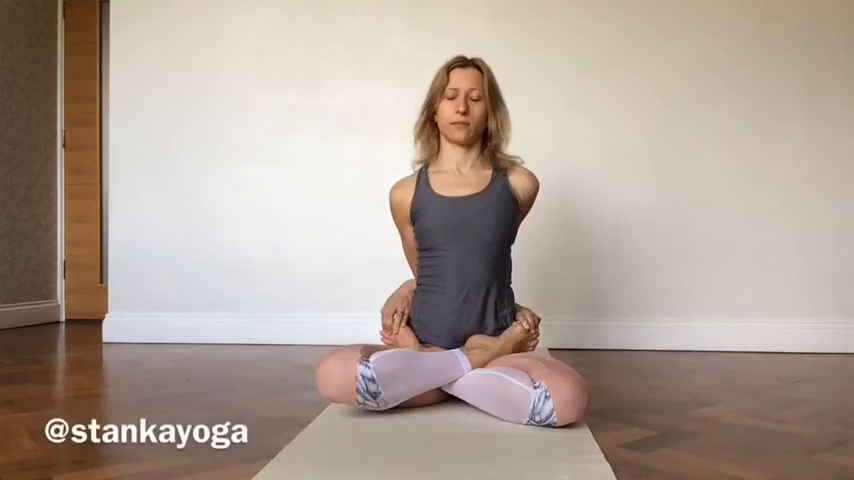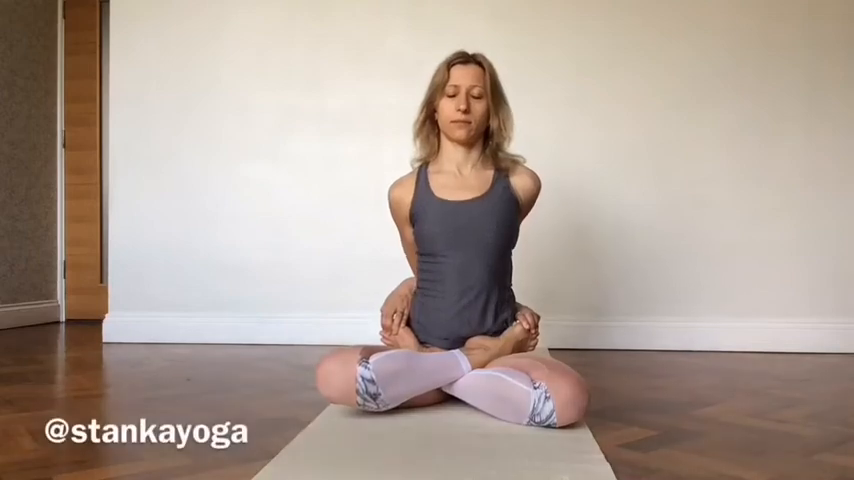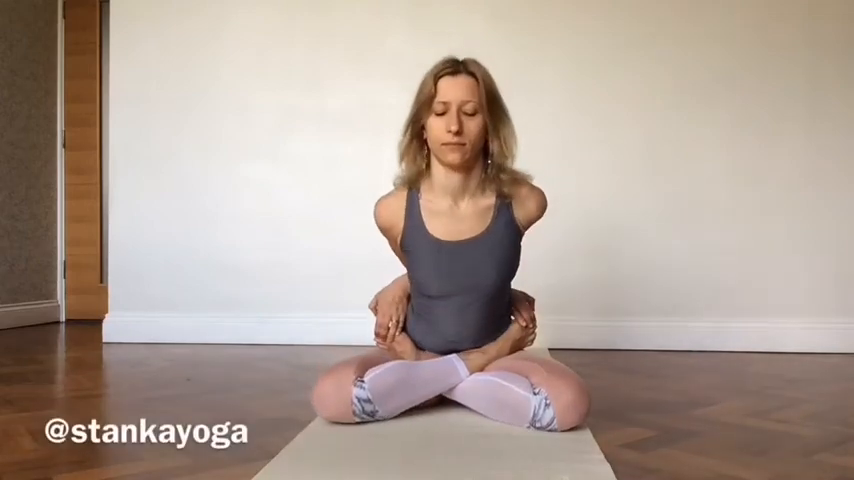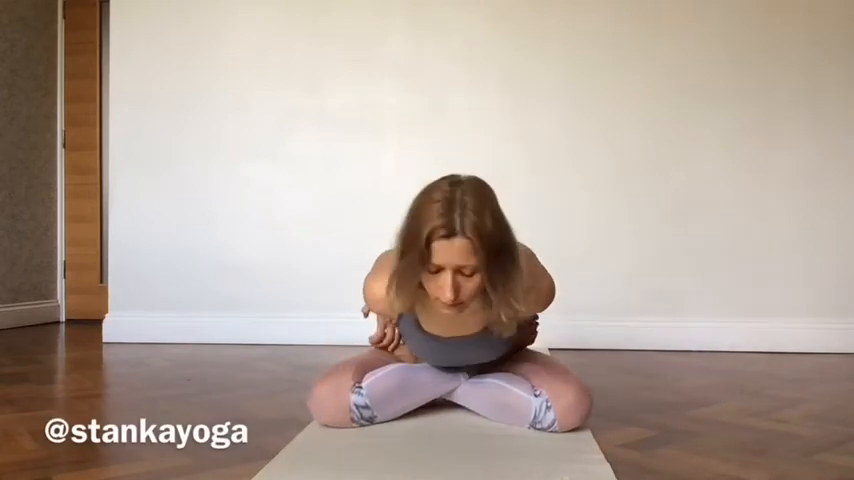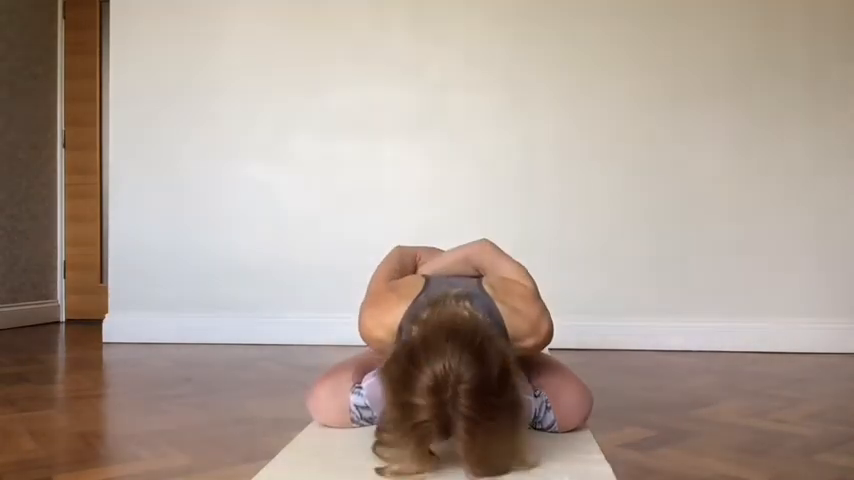
dt=1s
person 1, frame 1
left shoulder: (519, 184)
right shoulder: (405, 193)
left hip: (497, 344)
right hip: (424, 342)
left knee: (570, 397)
right knee: (333, 374)
left ankle: (423, 367)
right ankle: (477, 359)
person 1, frame 2
left shoulder: (521, 183)
right shoulder: (405, 192)
left hip: (497, 344)
right hip: (424, 345)
left knee: (569, 399)
right knee: (333, 375)
left ankle: (431, 375)
right ankle: (475, 362)
person 1, frame 3
left shoulder: (524, 202)
right shoulder: (393, 210)
left hip: (494, 353)
right hip: (416, 352)
left knee: (570, 404)
right knee: (328, 397)
left ankle: (426, 378)
right ankle: (468, 371)
person 1, frame 4
left shoulder: (531, 287)
right shoulder: (383, 289)
left hip: (496, 366)
right hip: (416, 362)
left knee: (573, 407)
right knee: (325, 402)
left ankle: (441, 388)
person 1, frame 5
left shoulder: (531, 328)
right shoulder: (380, 323)
left elbow: (484, 252)
right elbow: (401, 257)
left knee: (573, 407)
right knee: (324, 403)
